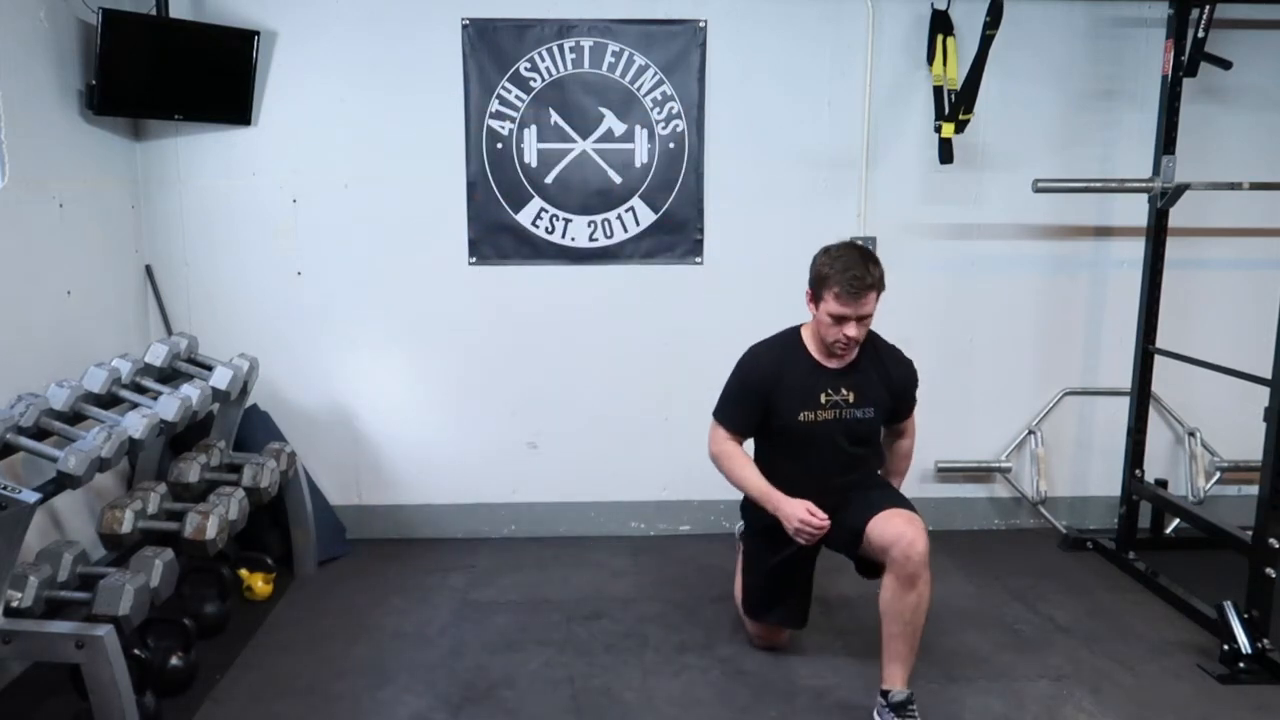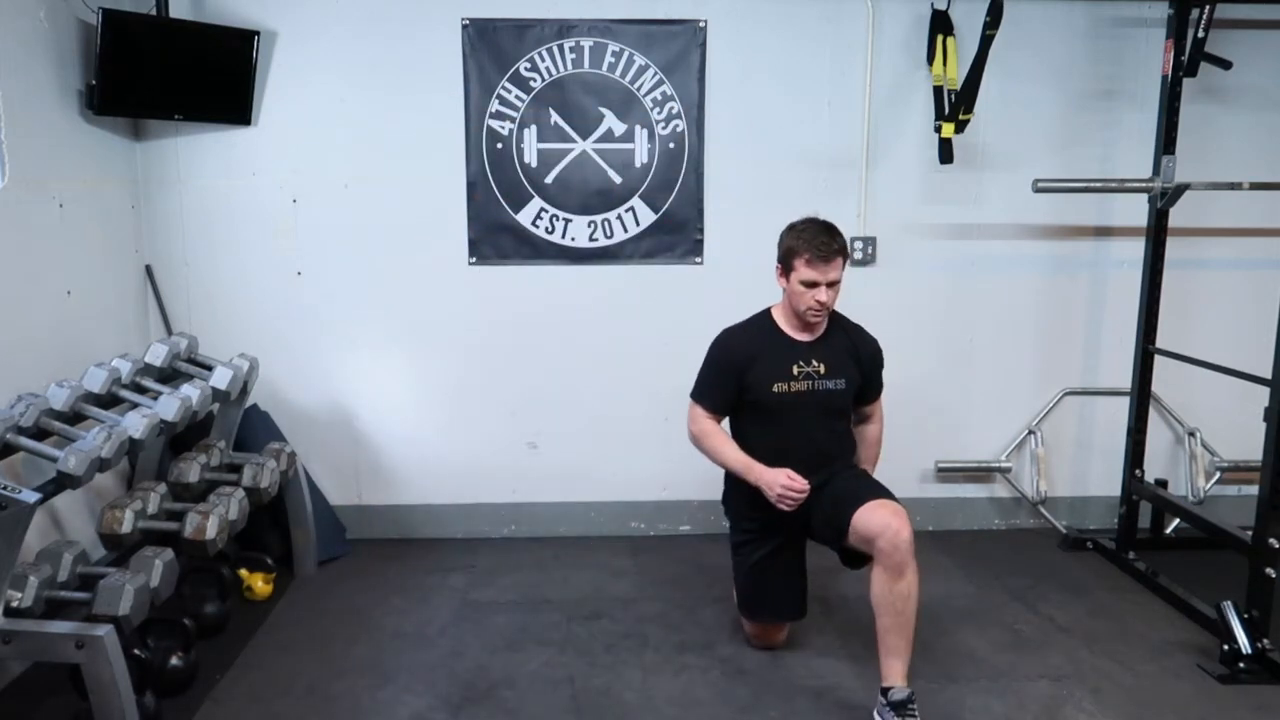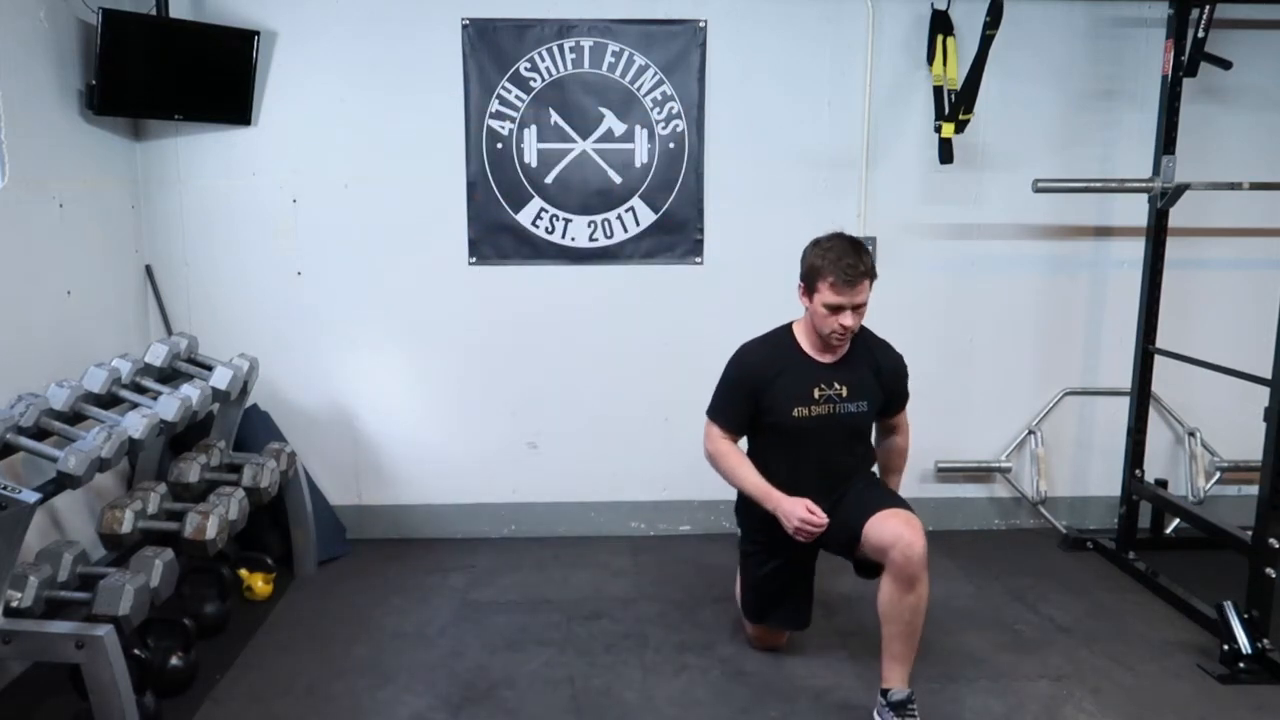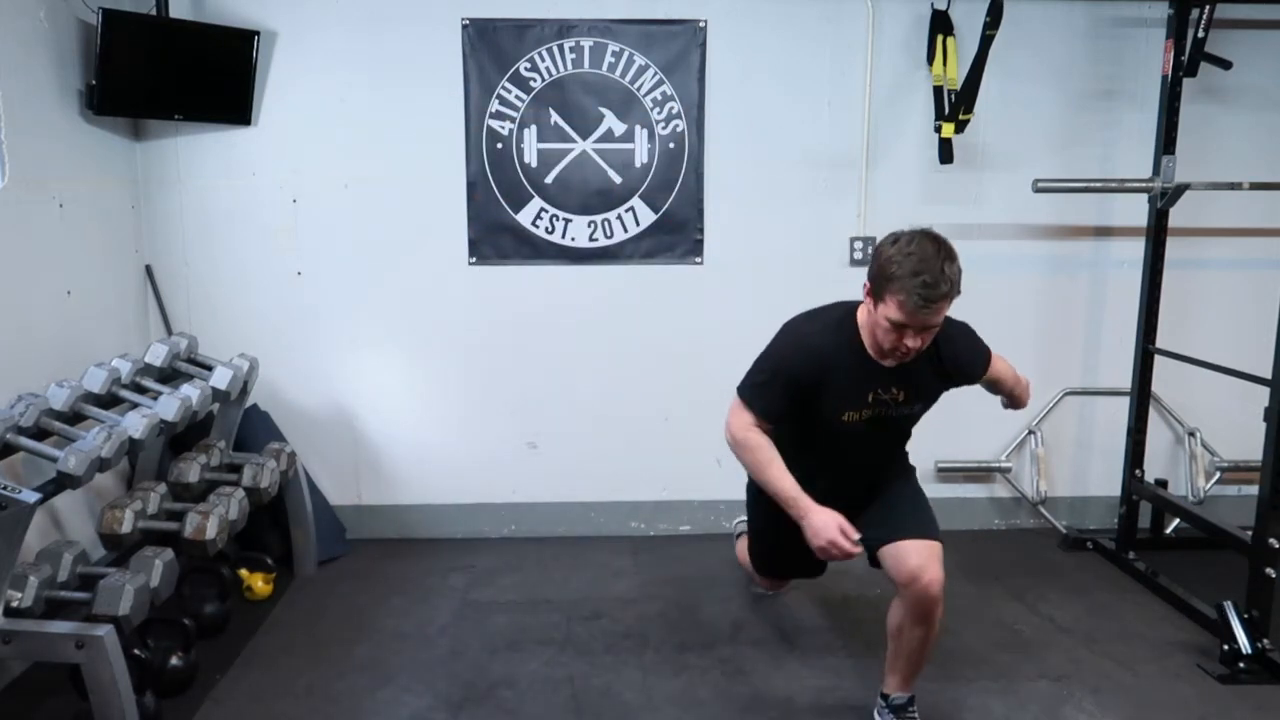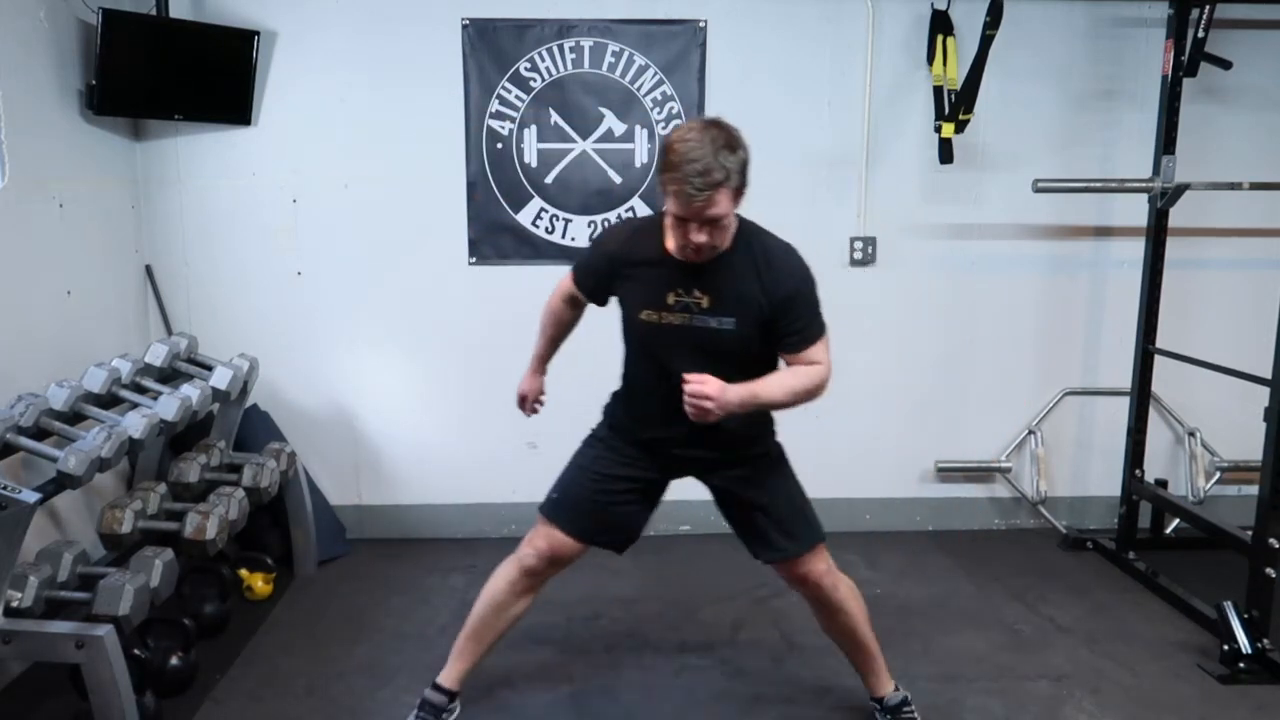
dt=0.5s
person 1, frame 1
left shoulder: (893, 367)
right shoulder: (765, 364)
left elbow: (902, 434)
right elbow: (722, 444)
left wrist: (887, 496)
right wrist: (779, 506)
left hip: (857, 493)
right hip: (780, 506)
left knee: (910, 544)
right knee: (766, 637)
right ankle: (749, 543)
person 1, frame 2
left shoulder: (858, 344)
right shoulder: (737, 344)
right elbow: (700, 424)
left wrist: (859, 492)
right wrist: (762, 475)
left hip: (833, 480)
right hip: (761, 497)
left knee: (894, 533)
right knee: (765, 635)
right ankle: (755, 572)
person 1, frame 3
left shoulder: (882, 361)
right shoulder: (757, 361)
right elbow: (717, 443)
left wrist: (885, 502)
right wrist: (778, 505)
left hip: (851, 493)
right hip: (776, 508)
left knee: (908, 544)
right knee: (766, 638)
right ankle: (752, 568)
person 1, frame 4
left shoulder: (955, 346)
right shoulder: (807, 342)
left elbow: (998, 373)
right elbow: (743, 428)
left wrist: (1019, 395)
right wrist: (806, 511)
left hip: (882, 475)
right hip: (795, 478)
left knee: (924, 581)
right knee: (777, 571)
right ankle: (750, 536)
person 1, frame 5
left shoulder: (778, 269)
right shoulder: (625, 247)
left elbow: (814, 372)
right elbow: (568, 298)
left wrist: (736, 397)
right wrist: (537, 368)
left hip: (736, 440)
right hip: (635, 433)
left knee: (812, 573)
right knee: (538, 554)
